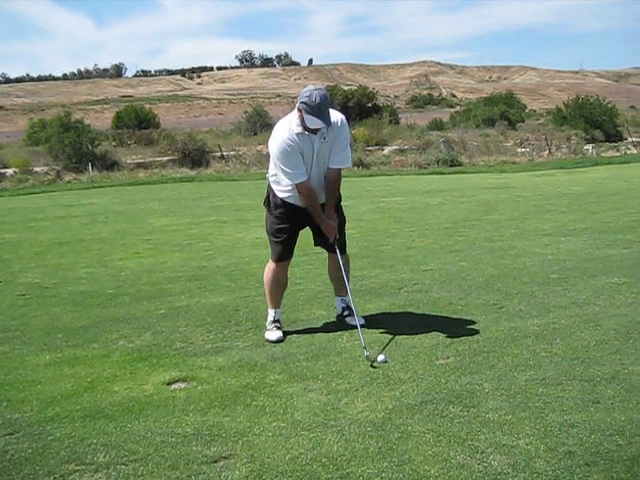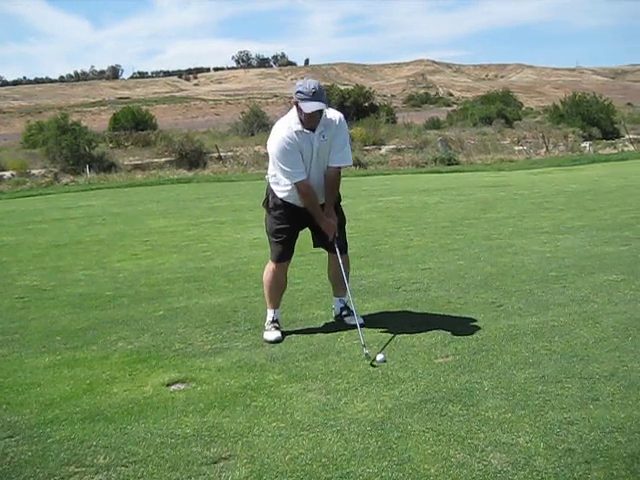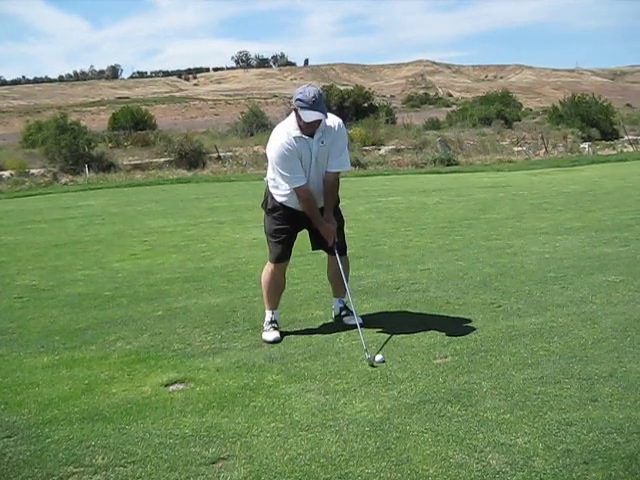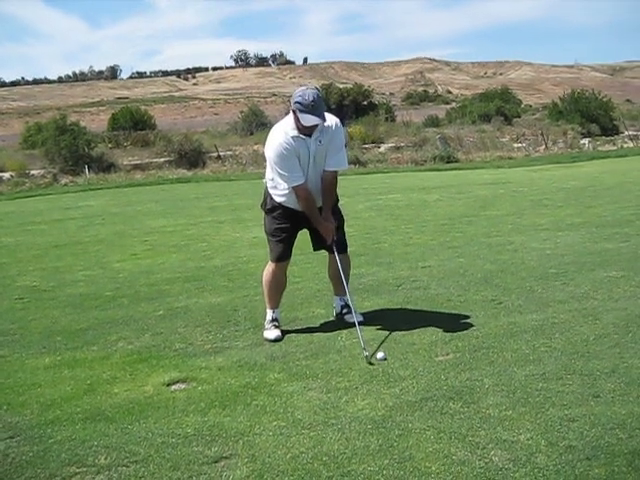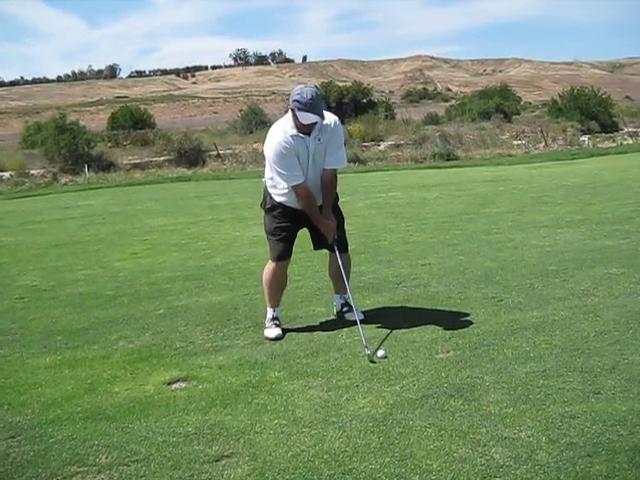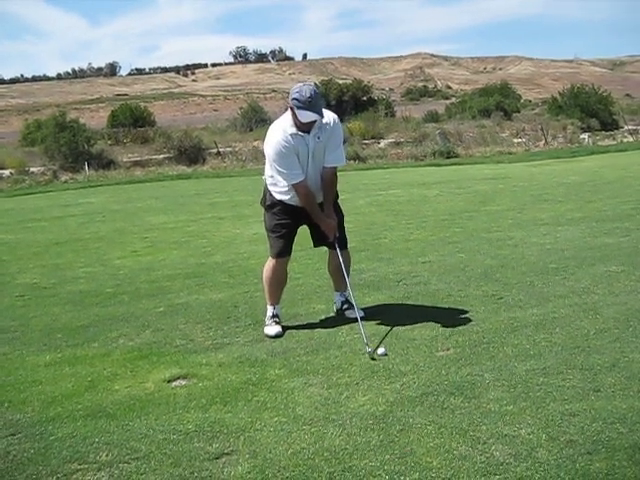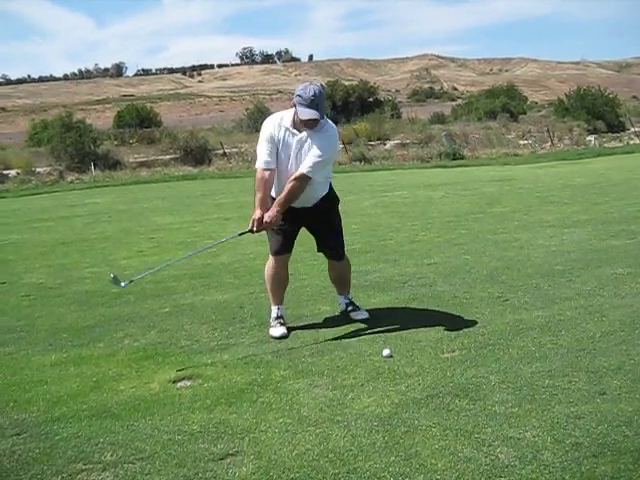
dt=0.5s
person 1, frame 1
left shoulder: (338, 123)
right shoulder: (284, 136)
left elbow: (334, 172)
right elbow: (303, 187)
left wrist: (330, 210)
right wrist: (322, 221)
left hip: (324, 197)
right hip: (287, 201)
left knee: (338, 250)
right knee: (280, 259)
left ankle: (342, 306)
right ankle: (273, 317)
person 1, frame 2
left shoulder: (337, 122)
right shoulder: (282, 135)
left elbow: (333, 171)
right elbow: (302, 186)
left wrist: (330, 210)
right wrist: (321, 219)
left hip: (324, 198)
right hip: (286, 202)
left knee: (339, 251)
right knee: (280, 260)
left ankle: (340, 306)
right ankle: (272, 318)
person 1, frame 3
left shoulder: (336, 127)
right shoulder: (282, 141)
left elbow: (332, 176)
right elbow: (301, 191)
left wrist: (330, 215)
right wrist: (320, 224)
left hip: (323, 200)
right hip: (285, 204)
left knee: (339, 252)
right knee: (278, 261)
left ankle: (340, 306)
right ankle: (270, 318)
person 1, frame 4
left shoulder: (333, 126)
right shoulder: (280, 141)
left elbow: (330, 175)
right elbow: (300, 190)
left wrist: (328, 213)
right wrist: (319, 223)
left hip: (322, 200)
right hip: (284, 204)
left knee: (340, 250)
right knee: (279, 260)
left ankle: (341, 304)
right ankle: (272, 317)
person 1, frame 5
left shoulder: (332, 125)
right shoulder: (279, 139)
left elbow: (329, 173)
right elbow: (299, 189)
left wrist: (328, 211)
right wrist: (320, 222)
left hip: (321, 198)
right hip: (284, 203)
left knee: (340, 250)
right knee: (279, 260)
left ankle: (341, 302)
right ankle: (272, 316)
person 1, frame 6
left shoulder: (331, 123)
right shoulder: (278, 138)
left elbow: (329, 172)
right elbow: (299, 187)
left wrist: (329, 210)
right wrist: (320, 220)
left hip: (321, 196)
right hip: (283, 202)
left knee: (340, 247)
right knee: (279, 257)
left ankle: (341, 299)
right ankle: (272, 313)
person 1, frame 7
left shoulder: (328, 134)
right shoulder: (273, 125)
left elbow: (301, 179)
right elbow: (265, 171)
left wrist: (276, 212)
right wrist: (260, 208)
left hip: (319, 201)
right hip: (279, 200)
left knee: (337, 256)
right knee: (278, 257)
left ankle: (346, 301)
right ankle: (277, 314)
